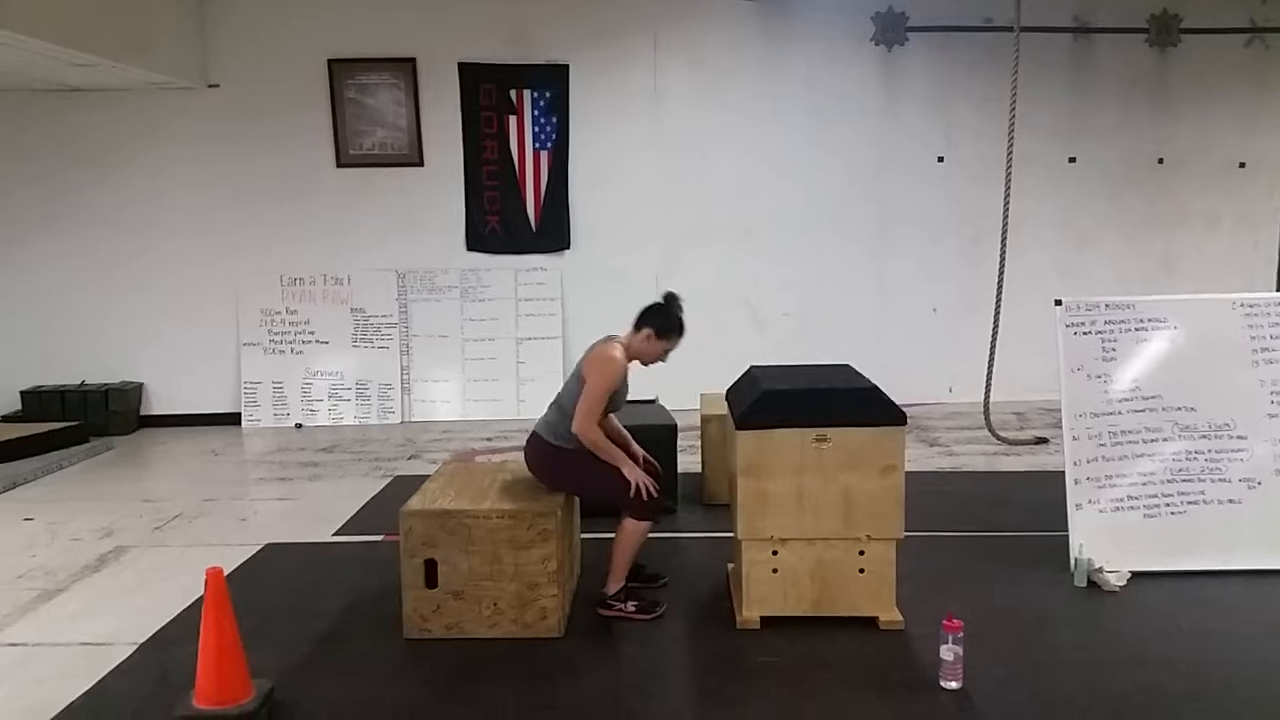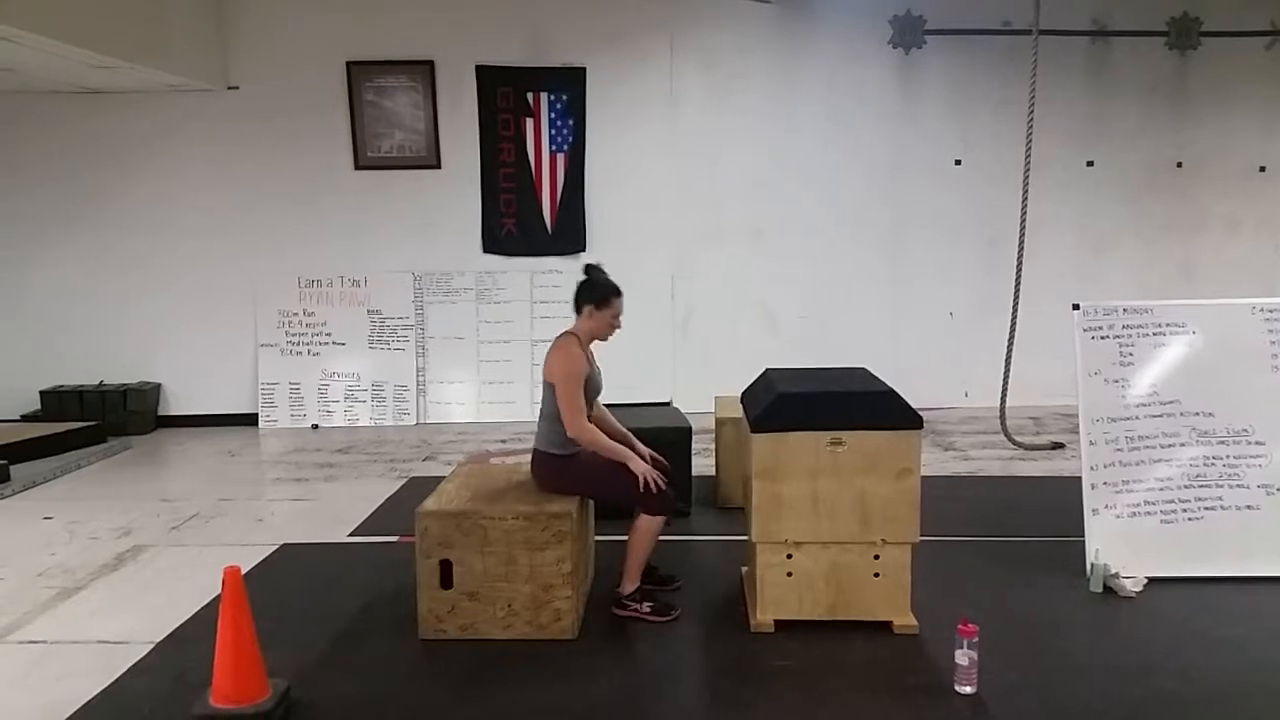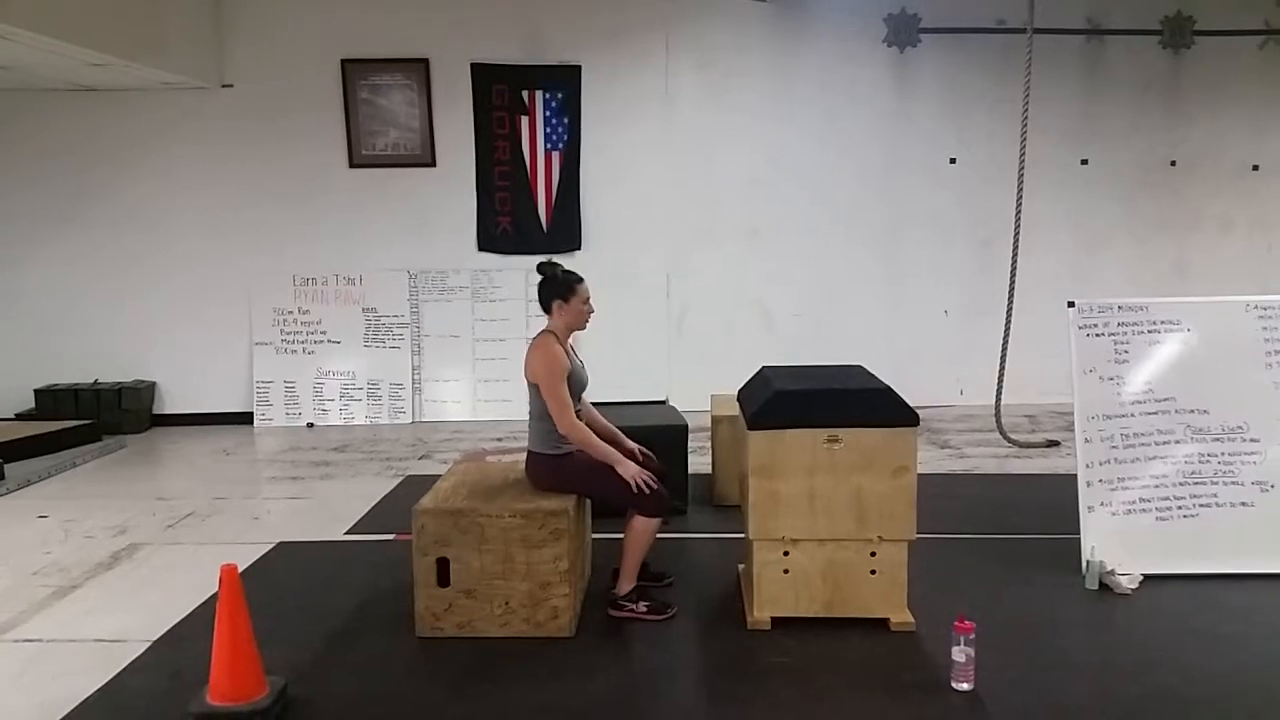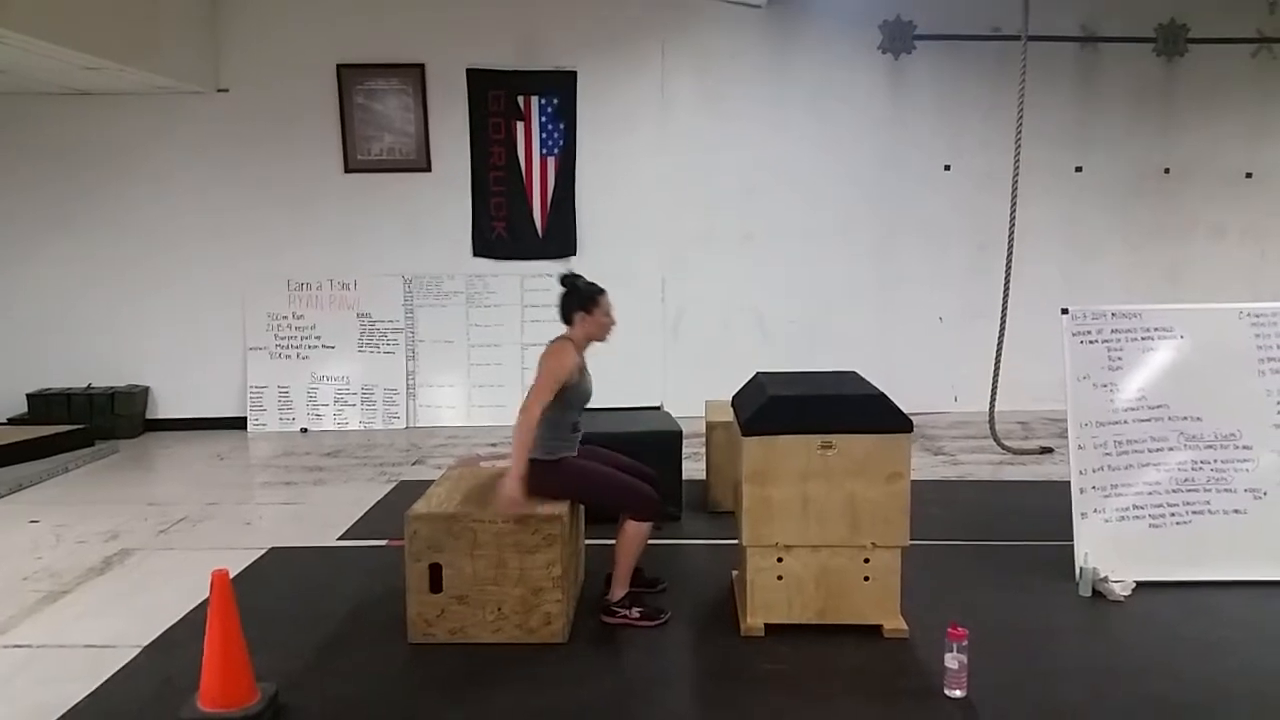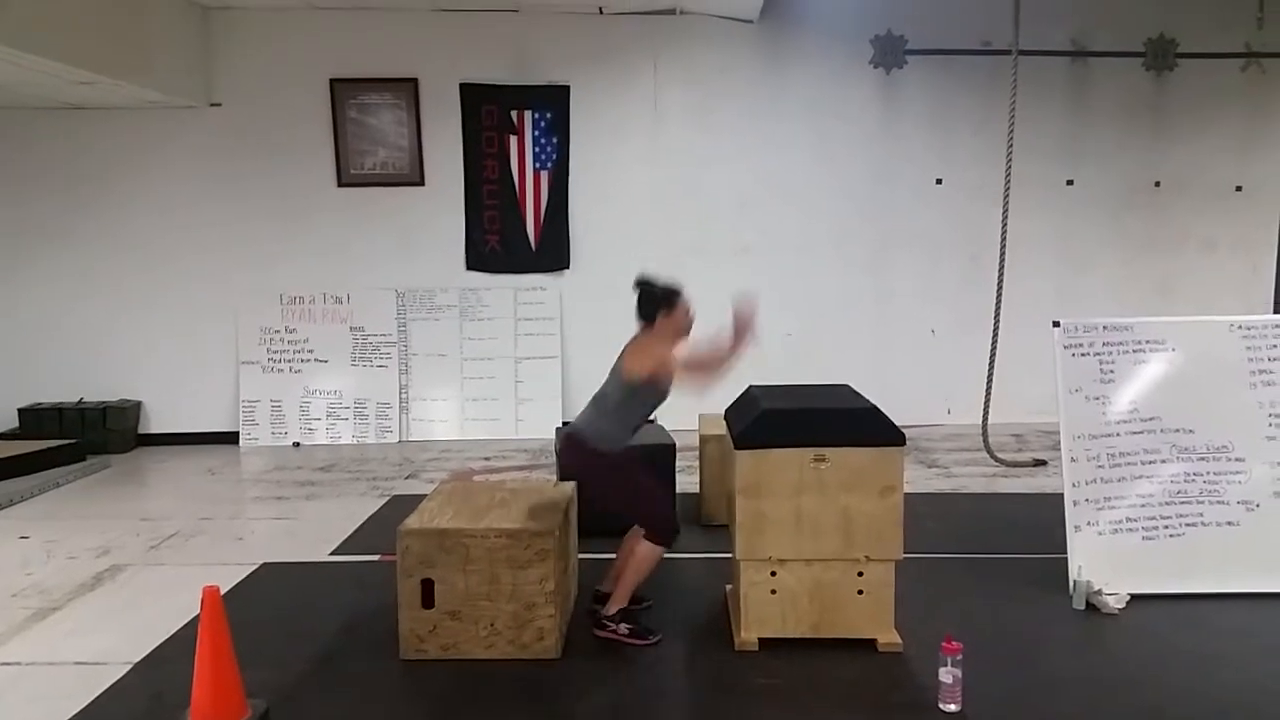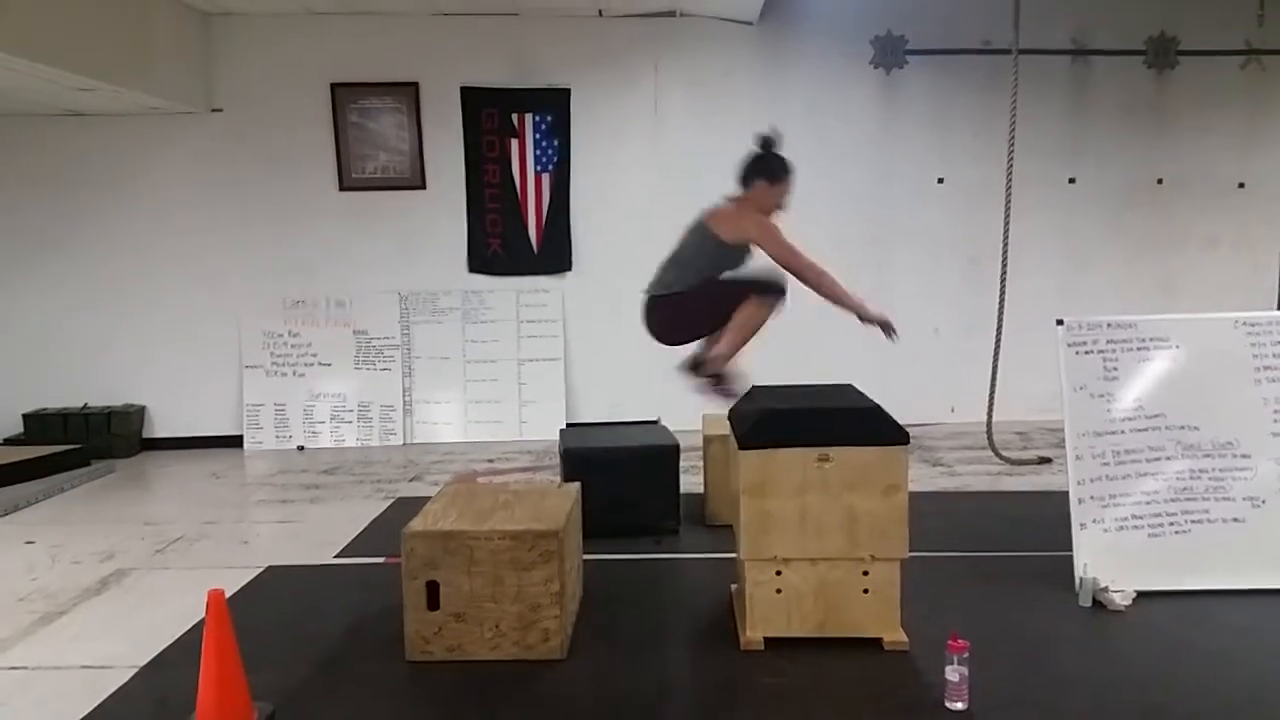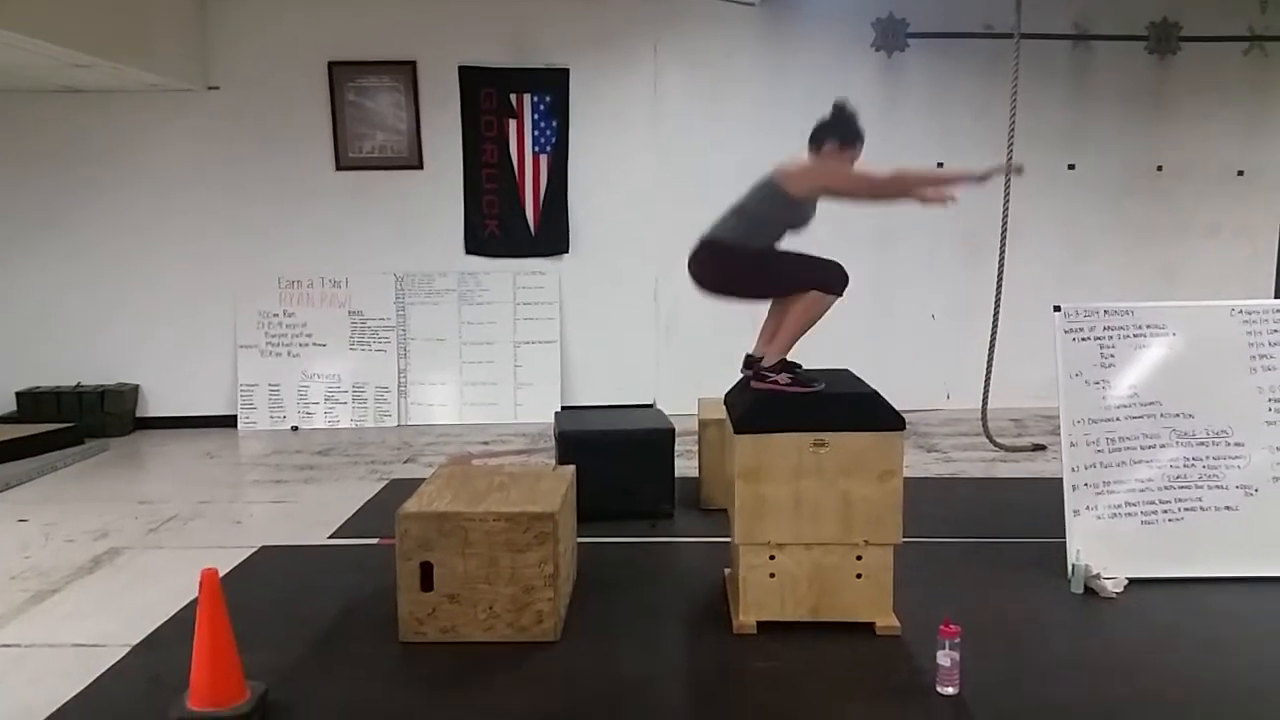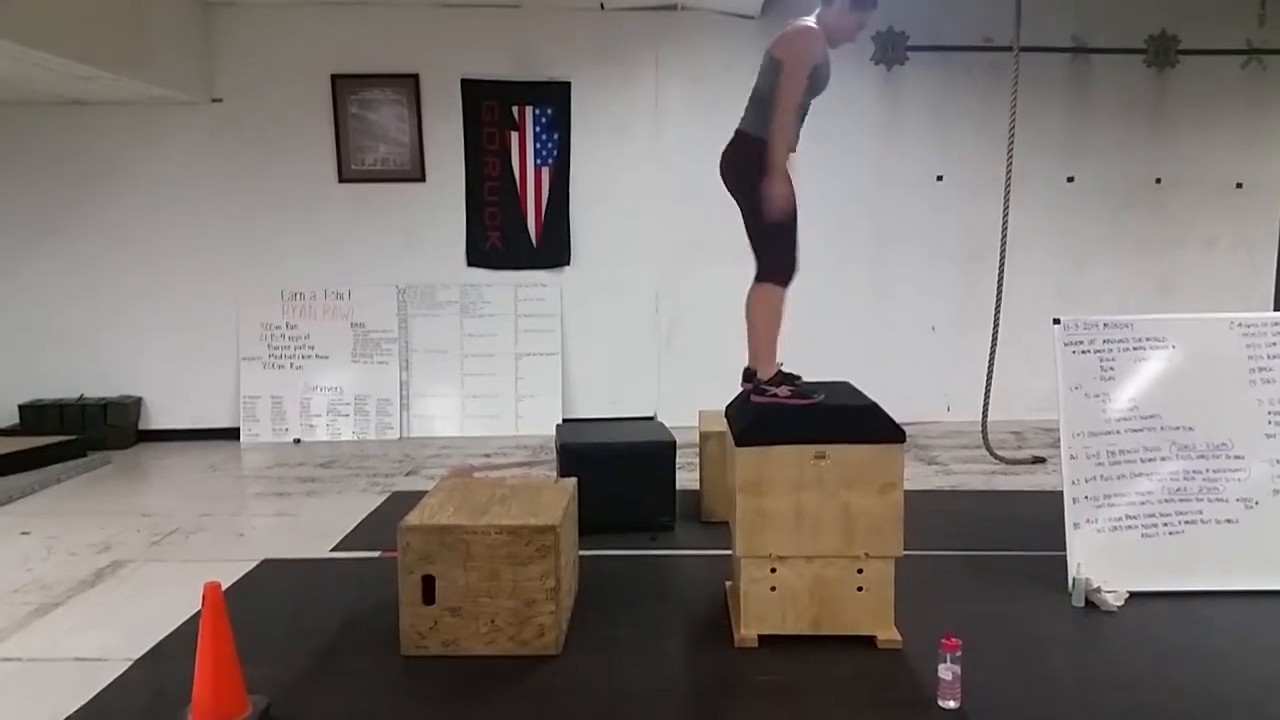
dt=0.4s
person 1, frame 1
left shoulder: (615, 349)
right shoulder: (613, 361)
right elbow: (583, 428)
left wrist: (631, 447)
right wrist: (624, 463)
left hip: (562, 447)
right hip: (552, 455)
left knee: (650, 477)
right knee: (645, 499)
left ankle: (625, 567)
right ankle: (614, 595)
person 1, frame 2
left shoulder: (580, 347)
right shoulder: (568, 353)
left elbow: (592, 409)
right elbow: (578, 428)
left wrist: (635, 445)
right wrist: (630, 458)
left hip: (572, 452)
right hip: (558, 461)
left knee: (658, 472)
right knee: (658, 497)
left ankle: (638, 567)
right ankle: (628, 595)
person 1, frame 3
left shoulder: (561, 343)
right shoulder: (547, 351)
right elbow: (568, 423)
left wrist: (623, 442)
right wrist: (618, 461)
left hip: (568, 450)
right hip: (552, 461)
left knee: (653, 474)
right knee: (653, 497)
left ankle: (631, 564)
right ankle: (624, 595)
person 1, frame 4
left shoulder: (576, 350)
right shoulder: (565, 355)
right elbow: (529, 414)
right wrist: (516, 476)
left hip: (564, 453)
right hip: (546, 466)
left knee: (647, 481)
right knee: (645, 502)
left ankle: (624, 572)
right ankle: (618, 602)
person 1, frame 5
left shoulder: (647, 345)
right shoulder: (654, 352)
left elbow: (689, 365)
right elbow: (702, 373)
left wrist: (729, 344)
right wrist: (737, 342)
left hip: (586, 448)
right hip: (589, 458)
left knee: (656, 515)
right knee: (664, 526)
left ankle: (608, 591)
right ankle: (611, 616)
person 1, frame 6
left shoulder: (736, 214)
right shoulder: (748, 220)
left elbow: (797, 266)
right elbow: (805, 269)
right wrist: (861, 308)
left hip: (672, 305)
right hip: (671, 313)
left knee: (751, 293)
right knee: (770, 291)
left ankle: (707, 361)
right ankle: (714, 366)
person 1, frame 7
left shoulder: (812, 173)
right shoulder: (818, 174)
left elbow: (865, 190)
right elbow: (891, 183)
left wrist: (924, 195)
right wrist: (971, 176)
left hip: (722, 257)
right hip: (723, 263)
left knee: (807, 281)
right knee: (831, 279)
left ankle: (760, 359)
right ankle: (767, 366)
person 1, frame 8
left shoulder: (809, 39)
right shoulder: (806, 37)
right elbow: (784, 109)
left wrist: (775, 175)
right wrist: (777, 177)
left hip: (758, 161)
right hip: (757, 159)
left knee: (774, 267)
right knee: (777, 268)
left ankle: (760, 371)
right ankle: (765, 379)
